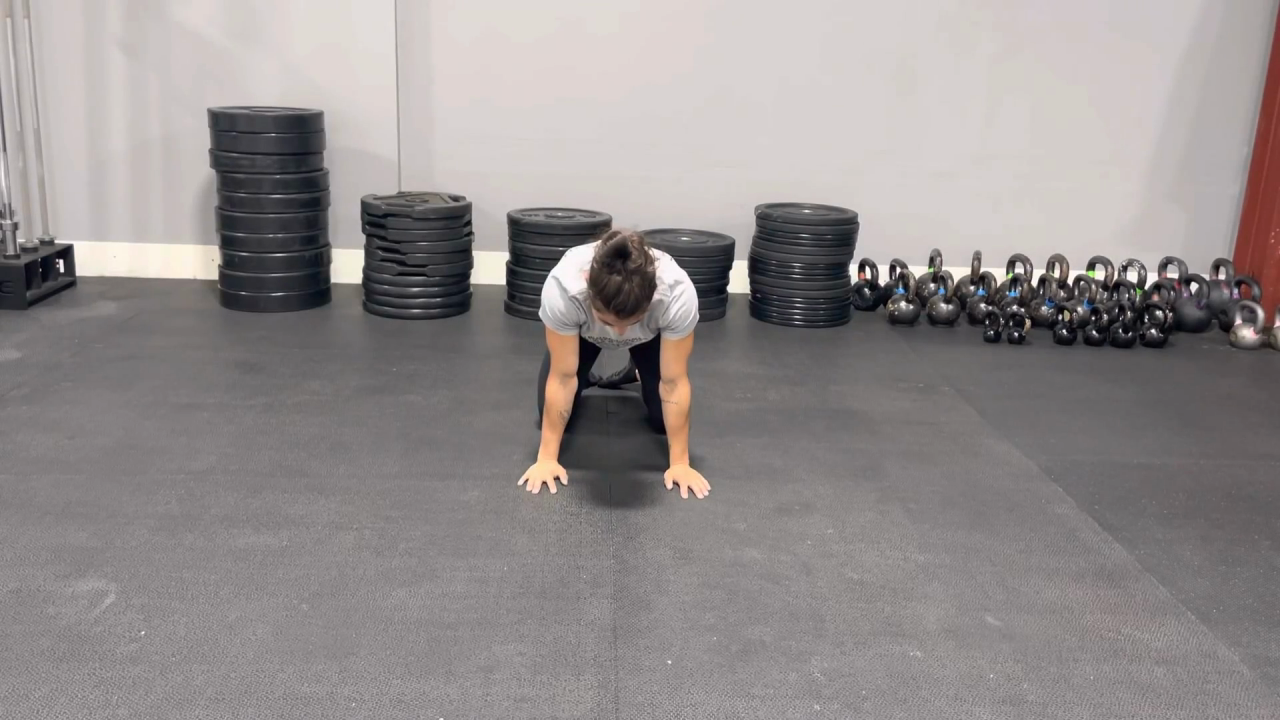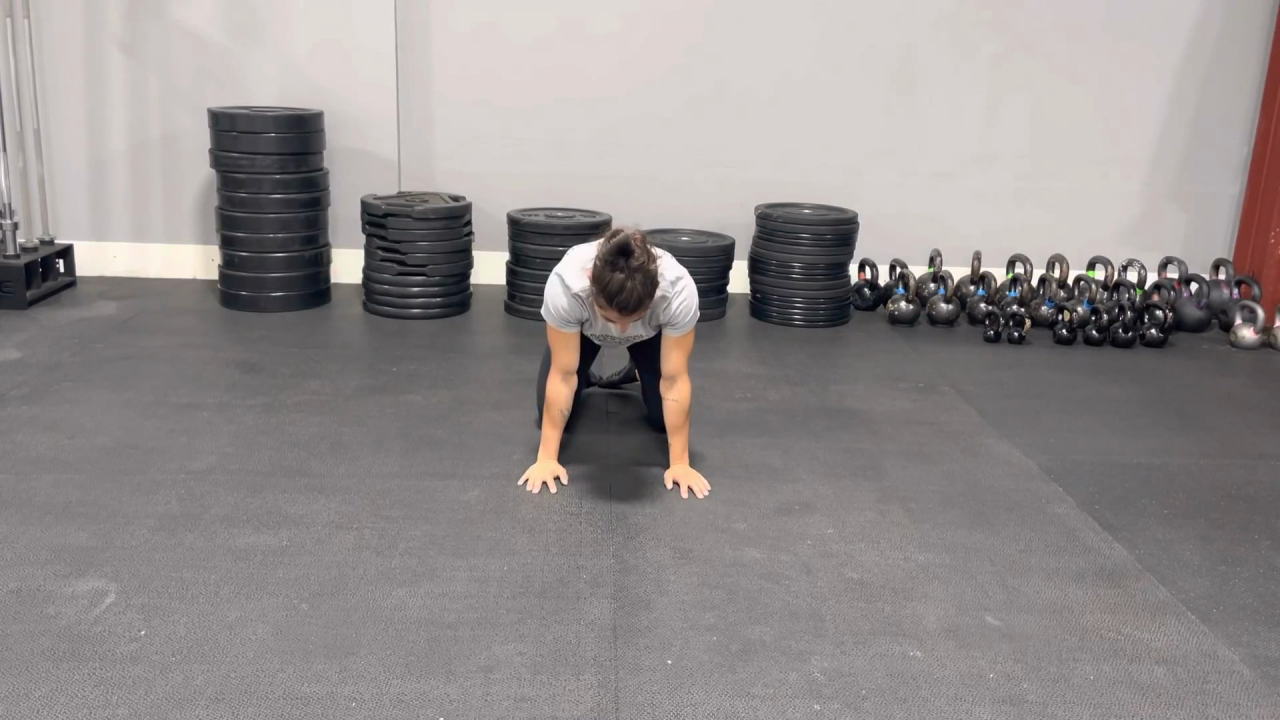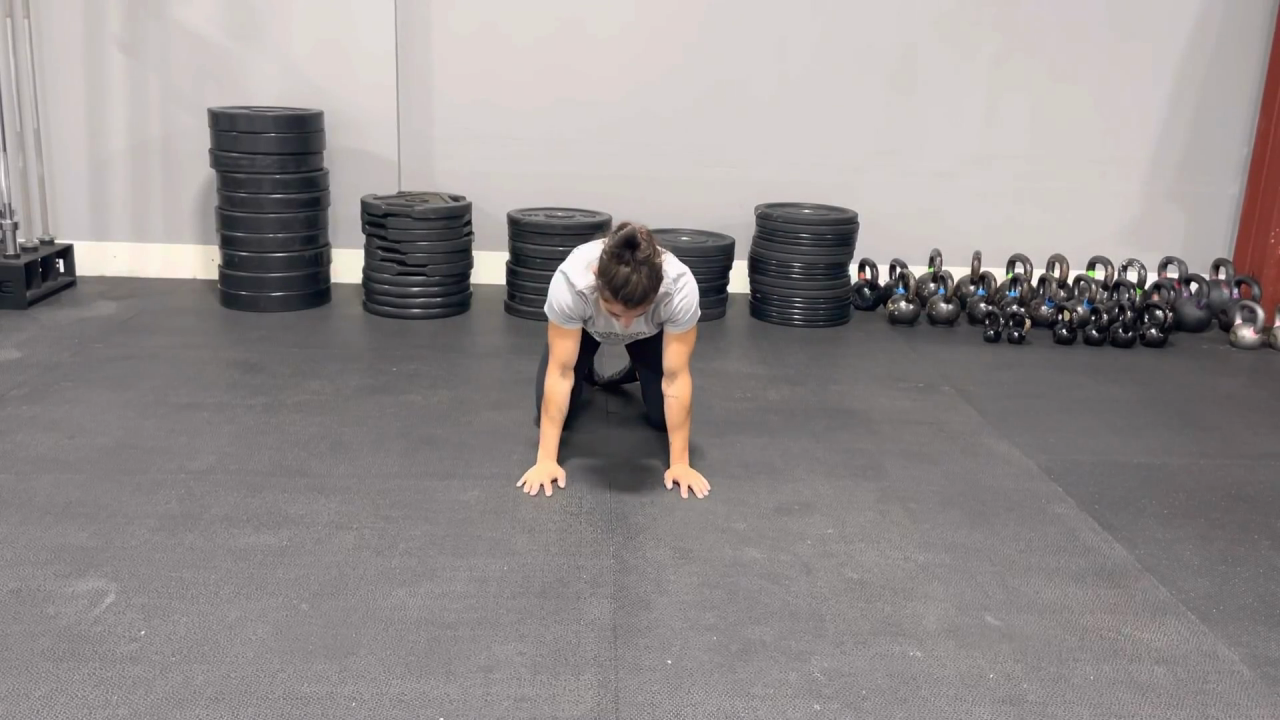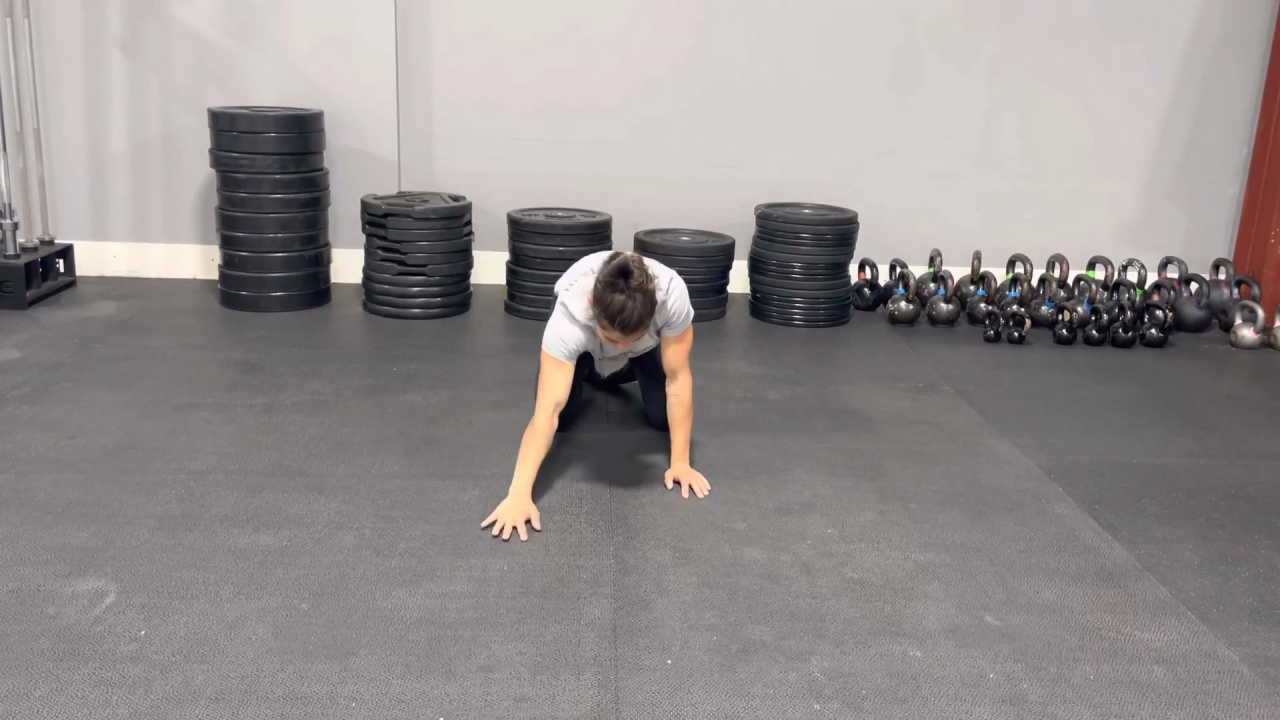
dt=0.3s
person 1, frame 1
left shoulder: (678, 292)
right shoulder: (562, 287)
left elbow: (674, 381)
right elbow: (562, 376)
left wrist: (680, 463)
right wrist: (547, 458)
right hip: (583, 331)
left knee: (663, 419)
right knee: (551, 414)
left ankle: (639, 372)
right ankle: (585, 380)
person 1, frame 2
left shoulder: (679, 290)
right shoulder: (566, 284)
left elbow: (674, 379)
right elbow: (562, 375)
left wrist: (680, 462)
right wrist: (547, 457)
right hip: (582, 327)
left knee: (662, 418)
right knee: (549, 411)
left ankle: (638, 372)
right ankle: (585, 376)
person 1, frame 3
left shoulder: (681, 287)
right shoulder: (569, 281)
left elbow: (676, 377)
right elbow: (560, 371)
left wrist: (679, 462)
right wrist: (546, 459)
right hip: (584, 326)
left knee: (662, 417)
right knee: (553, 412)
left ankle: (638, 371)
right ankle: (586, 373)
person 1, frame 4
left shoulder: (671, 294)
right shoulder: (570, 315)
left elbow: (678, 379)
right elbow: (548, 411)
left wrist: (680, 463)
right wrist: (518, 496)
right hip: (583, 334)
left knee: (663, 416)
right knee: (563, 415)
left ankle: (634, 368)
right ankle: (584, 369)
